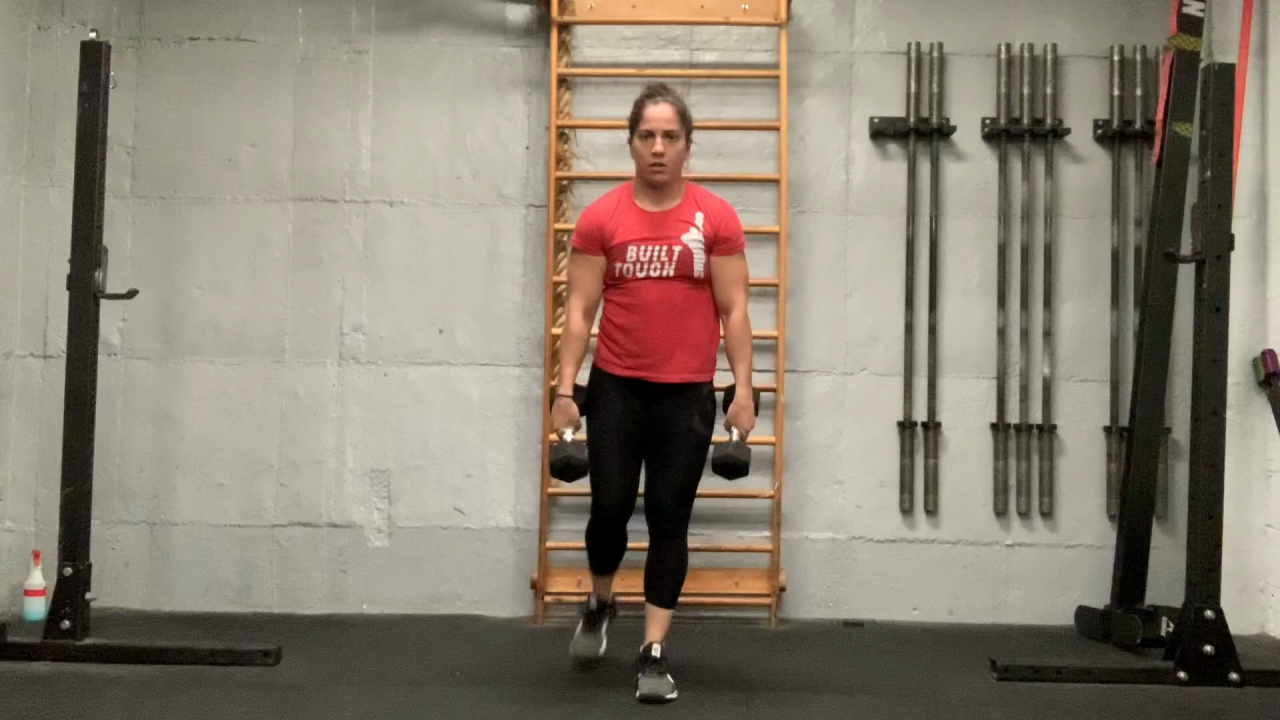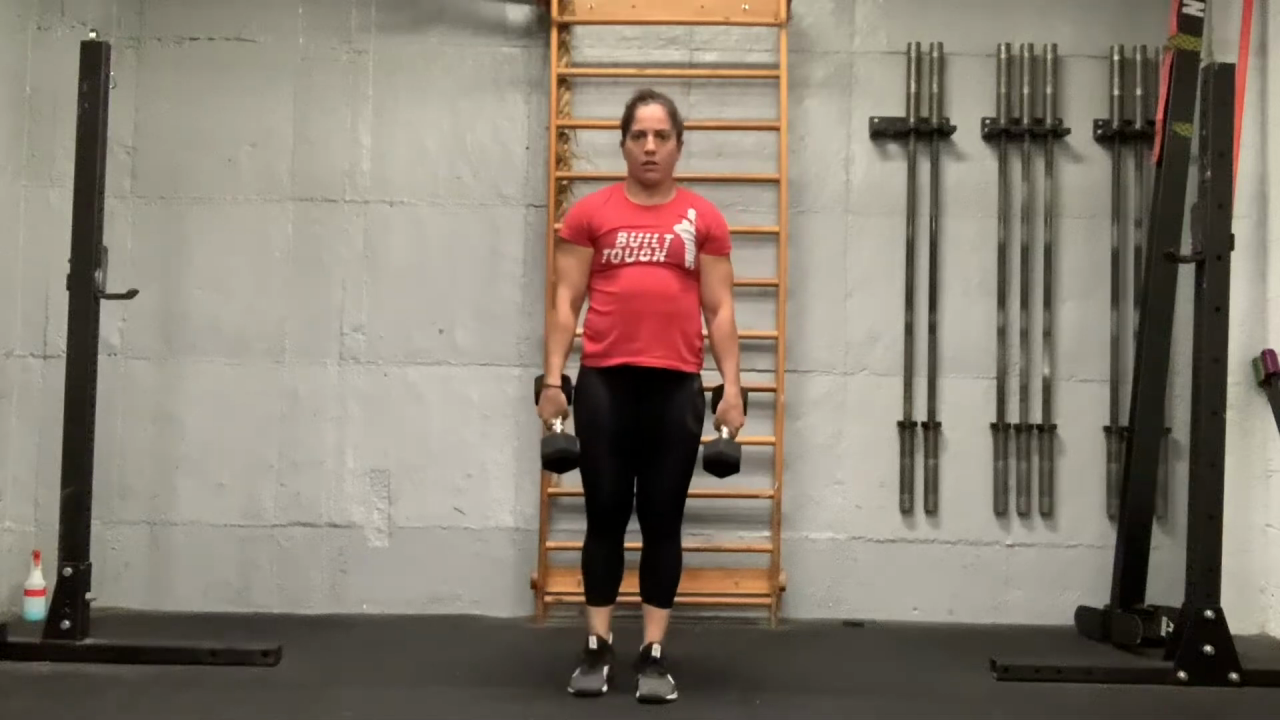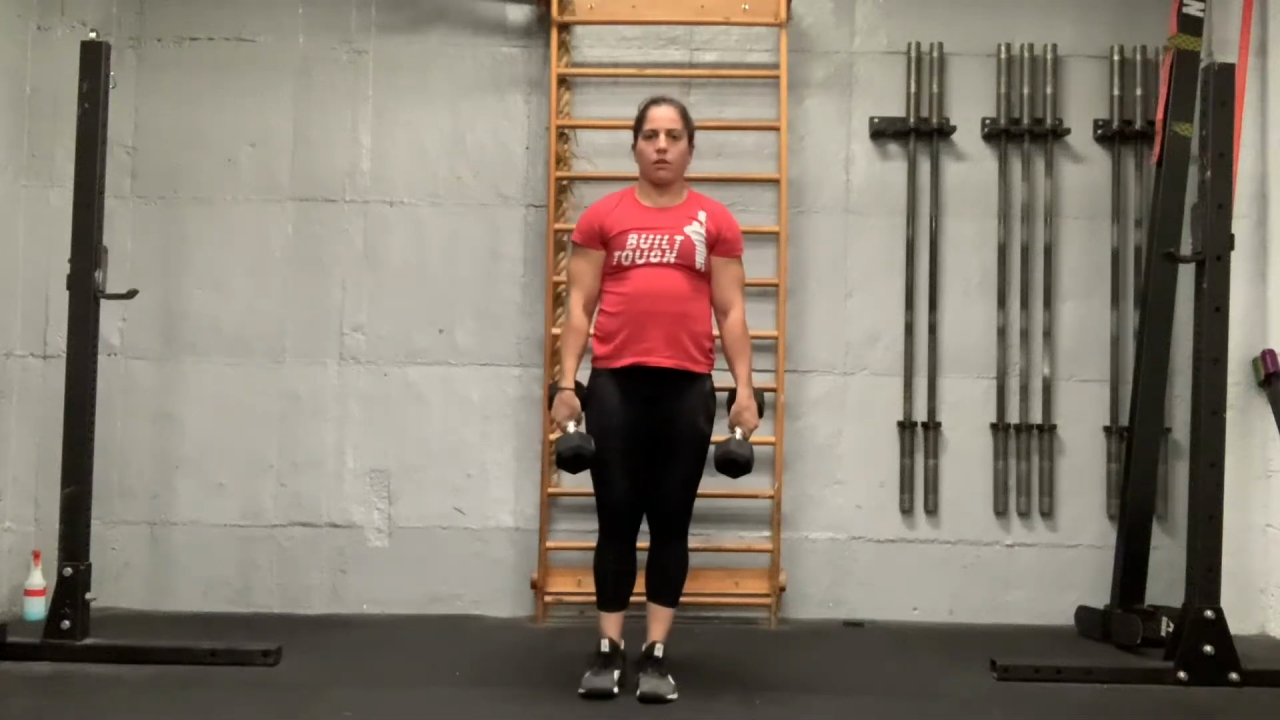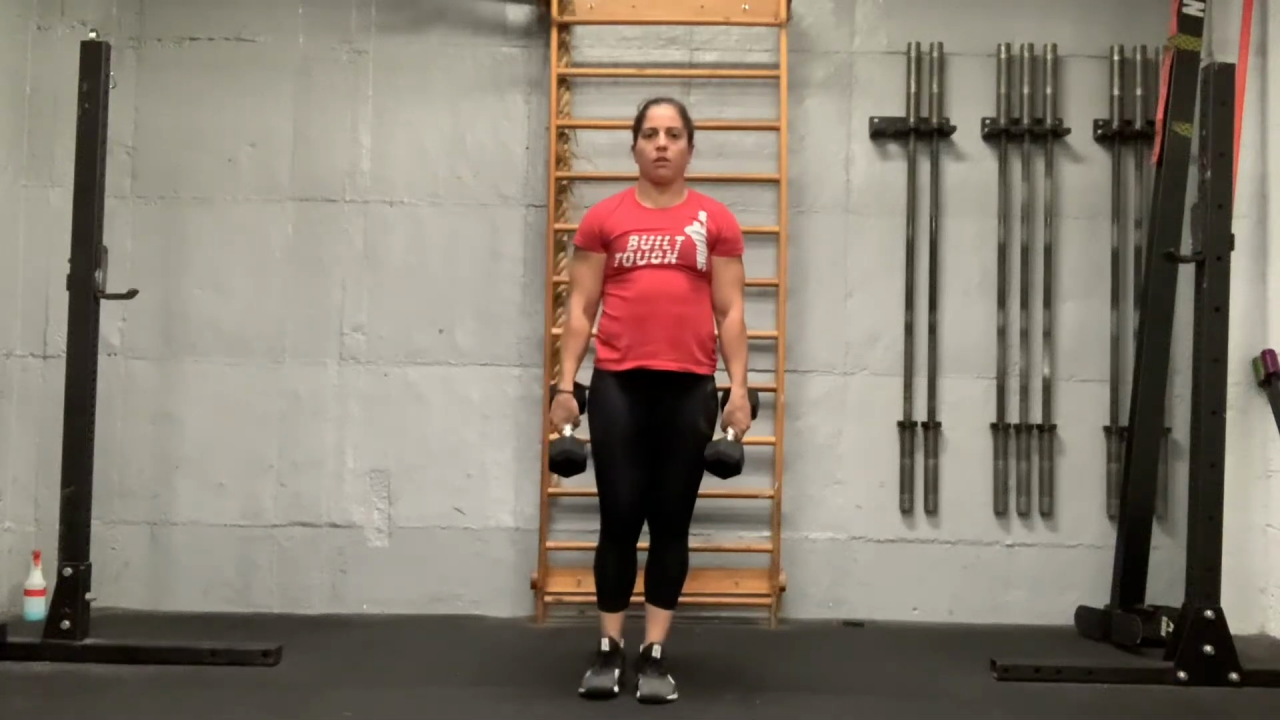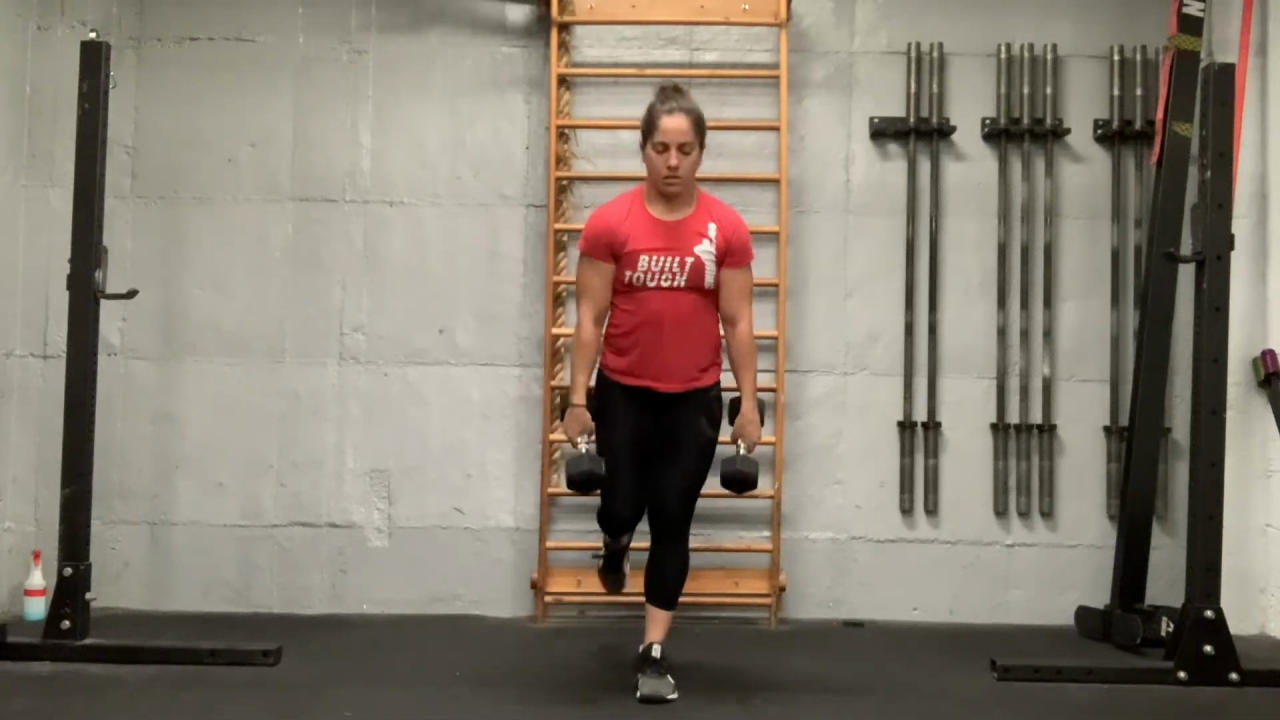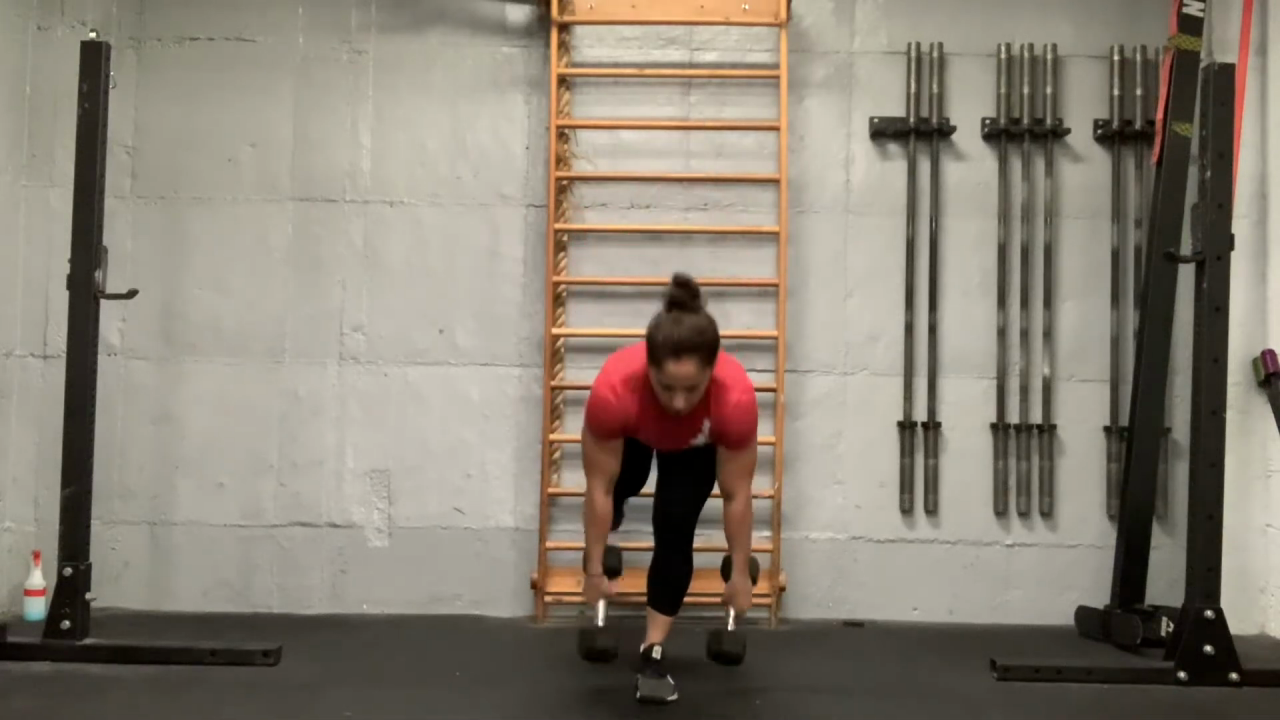
dt=0.7s
person 1, frame 1
left shoulder: (717, 218)
right shoulder: (600, 217)
left elbow: (735, 312)
right elbow: (580, 310)
left wrist: (743, 392)
right wrist: (565, 390)
left hip: (687, 393)
right hip: (615, 387)
left knee: (668, 520)
right knee: (610, 508)
left ankle: (653, 653)
right ankle: (598, 602)
person 1, frame 2
left shoulder: (704, 219)
right shoulder: (590, 213)
left elbow: (720, 311)
right elbow: (566, 303)
left wrist: (732, 387)
right wrist: (552, 381)
left hip: (677, 387)
right hip: (604, 382)
left knee: (662, 521)
right knee: (605, 517)
left ankle: (653, 653)
right ankle: (597, 647)
person 1, frame 3
left shoulder: (715, 221)
right shoulder: (601, 216)
left elbow: (731, 312)
right elbow: (579, 307)
left wrist: (744, 389)
right wrist: (566, 383)
left hip: (686, 387)
right hip: (615, 384)
left knee: (670, 521)
right knee: (617, 520)
left ankle: (655, 655)
right ankle: (608, 650)
person 1, frame 4
left shoulder: (716, 220)
right shoulder: (603, 218)
left elbow: (730, 313)
right elbow: (581, 308)
left wrist: (739, 388)
right wrist: (565, 386)
left hip: (689, 389)
right hip: (618, 385)
left knee: (671, 523)
right knee: (620, 521)
left ankle: (653, 654)
right ankle: (608, 649)
person 1, frame 5
left shoulder: (727, 227)
right shoulder: (609, 222)
left elbow: (738, 323)
right elbow: (589, 319)
left wrist: (749, 404)
right wrist: (578, 401)
left hip: (693, 399)
right hip: (622, 393)
left knee: (671, 523)
right knee: (620, 509)
left ankle: (653, 653)
right ankle: (615, 549)
person 1, frame 6
left shoulder: (736, 398)
right shoulder: (613, 390)
left elbow: (736, 495)
right elbow: (599, 489)
left wrist: (739, 573)
right wrist: (594, 569)
right hip: (634, 433)
left knee: (675, 527)
right knee: (622, 490)
left ankle: (653, 652)
right ankle: (632, 485)
